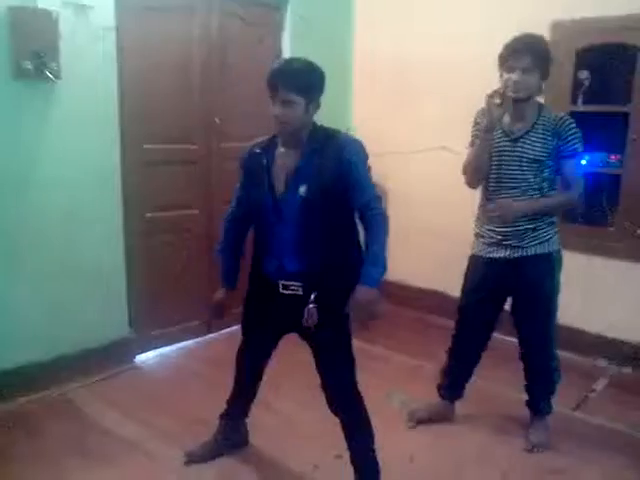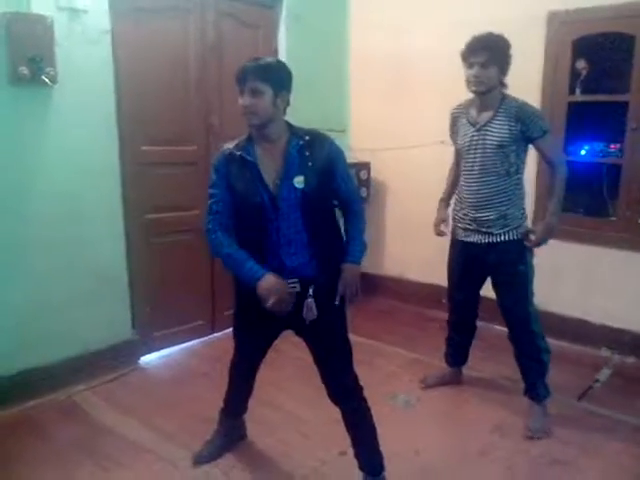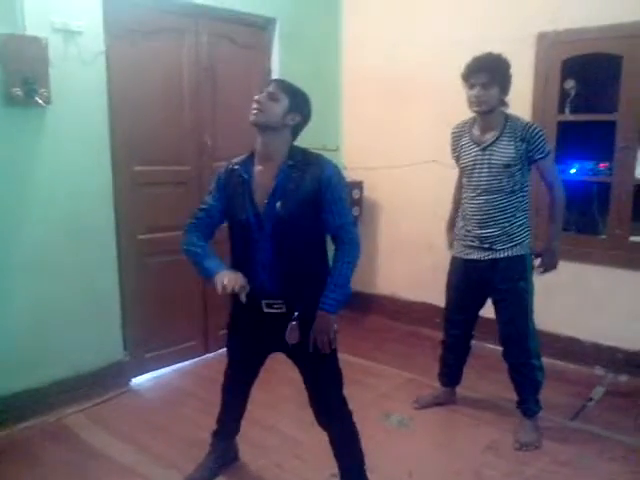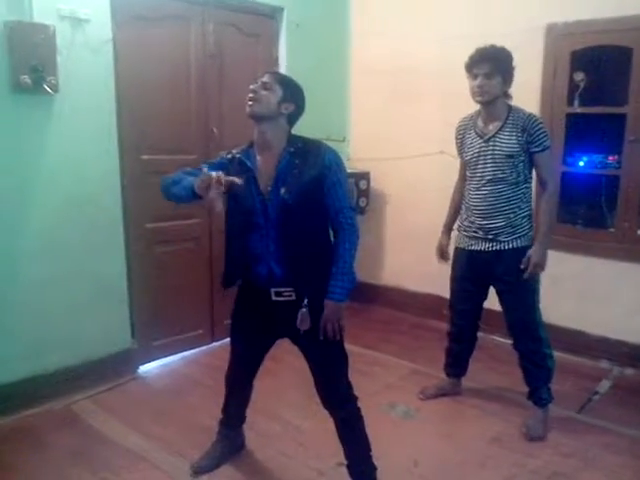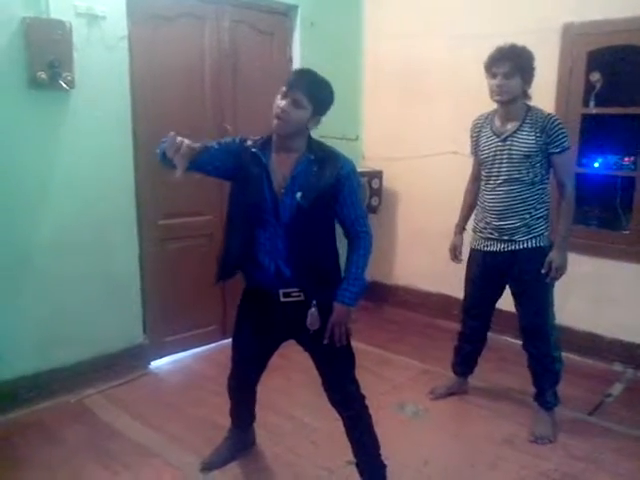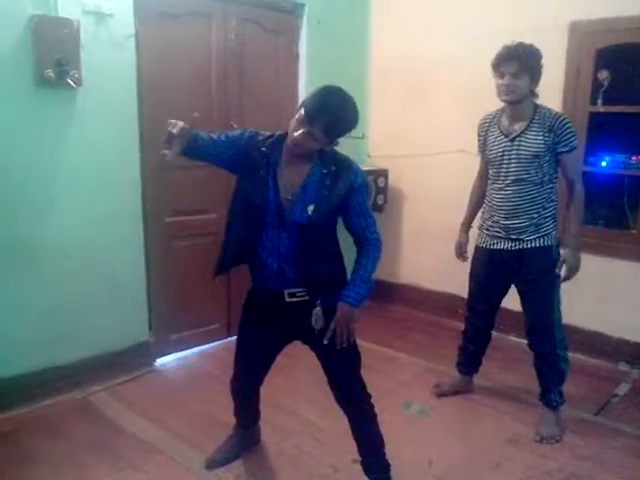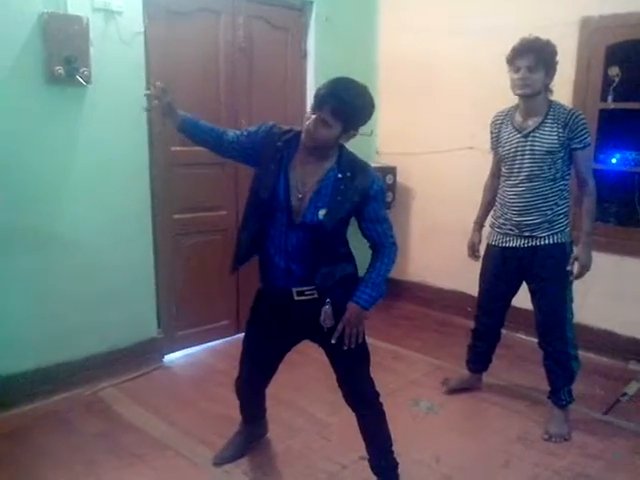
dt=0.7s
person 1, frame 1
left shoulder: (344, 152)
right shoulder: (257, 157)
left elbow: (374, 217)
right elbow: (237, 222)
left wrist: (369, 280)
right wrist: (226, 282)
left hip: (324, 294)
right hip: (267, 290)
left knee: (341, 389)
right knee: (248, 364)
right ankle: (231, 430)
person 1, frame 2
left shoulder: (321, 149)
right shoulder: (229, 162)
left elbow: (353, 205)
right elbow: (216, 231)
left wrist: (352, 259)
right wrist: (257, 276)
left hip: (319, 289)
right hip: (258, 291)
left knee: (343, 384)
right knee: (243, 365)
right ankle: (230, 426)
person 1, frame 3
left shoulder: (320, 174)
right shoulder: (232, 176)
left elbow: (347, 243)
right elbow: (194, 231)
left wrist: (328, 308)
right wrist: (218, 270)
left hip: (303, 312)
right hip: (249, 310)
left knee: (330, 407)
right knee: (234, 385)
right ankle: (223, 447)
person 1, frame 4
left shoulder: (320, 160)
right shoulder: (233, 163)
left elbow: (347, 229)
right elbow: (170, 185)
left wrist: (336, 295)
right wrist: (200, 184)
left hip: (310, 299)
right hip: (255, 297)
left knee: (337, 394)
right knee: (238, 375)
right ankle: (230, 436)
person 1, frame 5
left shoulder: (336, 169)
right shoulder: (244, 154)
left elbow: (360, 236)
right elbow: (187, 153)
left wrist: (345, 300)
right wrist: (177, 151)
left hip: (316, 301)
right hip: (259, 299)
left knee: (345, 396)
right knee: (240, 378)
right ankle: (241, 433)
person 1, frame 6
left shoulder: (346, 177)
right shoulder: (252, 148)
left elbow: (369, 243)
right elbow: (203, 143)
left wrist: (350, 300)
right wrist: (183, 138)
left hip: (321, 301)
right hip: (265, 298)
left knee: (352, 396)
right knee: (243, 379)
right ankle: (246, 431)
person 1, frame 7
left shoulder: (362, 181)
right shoulder: (272, 143)
left elbow: (385, 247)
right elbow: (223, 140)
left wrist: (362, 301)
right wrist: (176, 117)
left hip: (332, 300)
right hip: (274, 297)
left knee: (361, 395)
right knee: (249, 380)
right ankle: (253, 427)
person 2, frame 1
left shoulder: (561, 128)
right shoulder: (486, 118)
left elbow: (574, 193)
right elbow: (473, 179)
left wrist: (524, 206)
right wrist: (490, 125)
left hip: (537, 253)
right hip: (488, 249)
left knee: (537, 339)
right knee: (469, 331)
left ankle: (539, 414)
right ankle: (446, 402)
person 2, frame 2
left shoulder: (522, 114)
right shoulder: (458, 115)
left elbow: (558, 166)
left wrist: (549, 219)
right wrist: (444, 203)
left hip: (509, 237)
right hip: (465, 235)
left knee: (521, 319)
right knee: (459, 308)
left ankle: (538, 399)
right ankle: (454, 367)
person 2, frame 3
left shoulder: (526, 134)
right shoulder: (459, 135)
left elbow: (555, 189)
left wrist: (552, 244)
right wrist: (450, 225)
left hip: (510, 256)
right hip: (465, 254)
left knee: (518, 337)
right knee: (455, 326)
left ankle: (529, 414)
right ankle: (447, 388)
person 2, frame 4
left shoulder: (528, 125)
right shoulder: (464, 128)
left elbow: (549, 186)
left wrist: (540, 243)
right wrist: (446, 230)
left hip: (513, 247)
right hip: (469, 245)
left knee: (526, 328)
right knee: (461, 318)
left ankle: (540, 403)
right ankle: (453, 379)
person 2, frame 5
left shoulder: (547, 126)
right shoulder: (480, 126)
left elbow: (566, 189)
left wrist: (560, 246)
right wrist: (459, 228)
left hip: (531, 248)
right hip: (485, 245)
left knee: (537, 329)
right knee: (472, 317)
left ankle: (546, 405)
right ankle: (460, 377)
person 2, frame 6
left shoulder: (556, 125)
right shoulder: (487, 125)
left elbow: (575, 187)
left wrist: (573, 244)
right wrist: (464, 227)
left hip: (537, 247)
right hip: (490, 243)
left knee: (544, 329)
right knee: (477, 315)
left ankle: (551, 405)
right ankle: (465, 376)
person 2, frame 7
left shoulder: (569, 122)
right shoulder: (500, 122)
left elbow: (586, 184)
left wrist: (585, 242)
right wrist: (477, 226)
left hip: (550, 245)
right hip: (502, 241)
left knee: (555, 328)
right knee: (487, 313)
left ankle: (560, 404)
right ankle: (474, 373)
